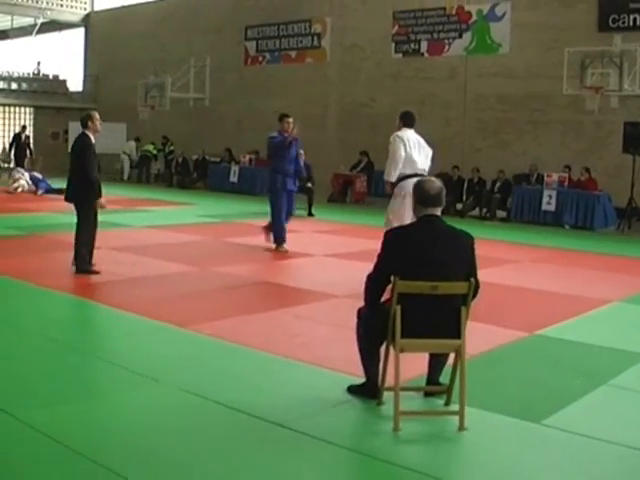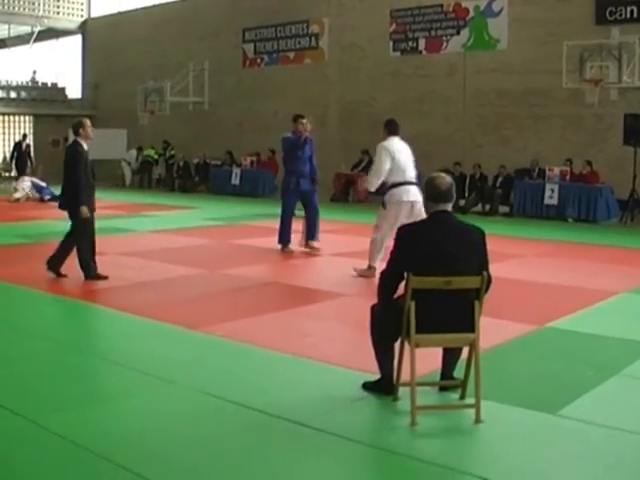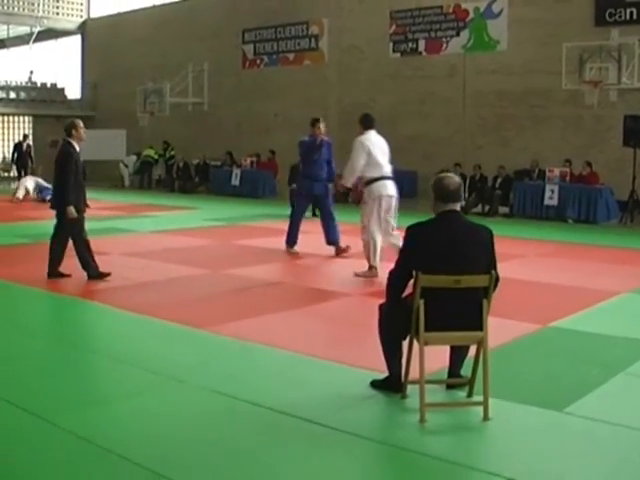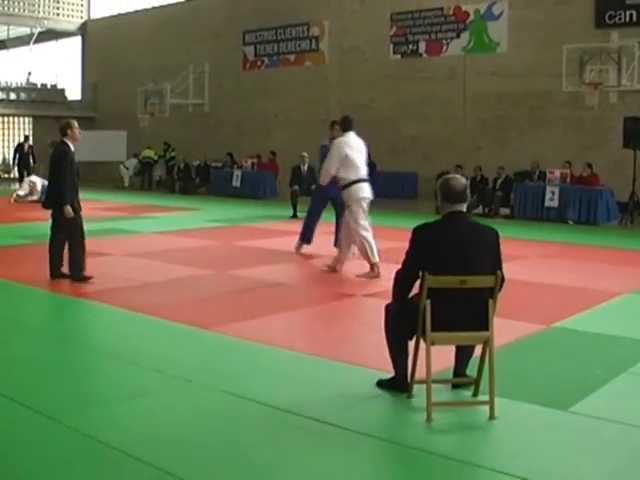
dt=0.2s
person 1, frame 1
left shoulder: (397, 237)
right shoulder: (464, 239)
left elbow: (376, 282)
right elbow: (472, 289)
left wrist: (371, 307)
left hip: (405, 325)
right hip: (448, 327)
left knee: (367, 316)
left ankle: (371, 384)
right ankle: (433, 381)
person 1, frame 2
left shoulder: (409, 233)
right shoulder: (475, 234)
left elbow: (390, 279)
right elbow: (484, 282)
left wrist: (384, 304)
left hip: (419, 321)
right hip: (462, 322)
left knee: (380, 313)
left ankle: (386, 380)
right ankle: (447, 376)
person 1, frame 3
left shoulder: (418, 232)
right shoulder: (483, 234)
left elbow: (399, 277)
left wrist: (392, 302)
left hip: (427, 319)
right hip: (470, 320)
left knee: (389, 311)
left ankle: (394, 378)
right ankle: (455, 374)
person 1, frame 4
left shoulder: (424, 233)
right shoulder: (489, 234)
left elbow: (406, 277)
left wrist: (398, 302)
left hip: (434, 319)
right hip: (476, 320)
left knee: (394, 311)
left ankle: (400, 378)
right ankle: (460, 373)
person 2, frame 1
left shoulder: (83, 140)
right shoulder: (86, 143)
right elbow: (89, 173)
right wrist: (99, 196)
left hip: (82, 192)
right hip: (84, 193)
left knee: (88, 226)
right knee: (86, 227)
left ankle: (82, 260)
right ankle: (82, 265)
person 2, frame 2
left shoulder: (77, 148)
right shoulder: (77, 150)
right elbow: (78, 180)
left wrist: (85, 202)
right wrist: (82, 205)
left hip: (78, 200)
right hip: (78, 201)
left knee: (77, 233)
right knee: (86, 235)
left ankle: (54, 263)
right ankle: (90, 271)
person 2, frame 3
left shoulder: (70, 150)
right shoulder: (67, 151)
right elbow: (66, 180)
left wrist: (82, 200)
right wrist: (69, 205)
left hip: (68, 201)
right hip: (68, 202)
left knee: (62, 234)
right knee: (78, 235)
left ankle: (53, 269)
right ankle: (92, 271)
person 2, frame 4
left shoulder: (64, 149)
right shoulder: (64, 151)
right elbow: (63, 180)
left wrist: (71, 202)
right wrist: (67, 204)
left hip: (62, 201)
right hip: (63, 202)
left knee: (59, 235)
right knee: (76, 235)
left ankle: (55, 270)
right ankle: (76, 272)
person 3, frame 1
left shoulder: (398, 136)
right shoulder: (420, 140)
left elbow: (396, 159)
right elbow: (426, 162)
left wrist: (389, 181)
left hip: (406, 185)
left knee: (393, 224)
person 3, frame 2
left shoulder: (385, 146)
right shoulder: (405, 146)
left elbow: (379, 170)
left wrist: (369, 187)
left hip: (397, 194)
right hip: (414, 193)
left knee: (381, 232)
left ankle: (371, 268)
person 3, frame 3
left shoulder: (362, 141)
right shoulder: (381, 140)
left elbow: (355, 166)
left wrist: (345, 184)
right wrist: (361, 181)
left hip: (376, 189)
right hip: (389, 186)
left knee: (370, 230)
right knee: (389, 229)
left ankle: (373, 268)
person 3, frame 4
left shoulder: (340, 143)
right shoulder: (360, 142)
left elbow: (330, 167)
left wrist: (322, 182)
left hip: (353, 191)
right hip: (364, 188)
left knee: (360, 229)
right knee: (347, 228)
left ankle: (374, 268)
right ankle: (338, 262)
person 4, frame 1
left shoulder: (294, 140)
right shoulder: (273, 139)
right elbow: (279, 145)
left wrist: (297, 178)
right wrist: (289, 138)
left hip: (289, 180)
right hip: (277, 180)
left knee: (288, 211)
right knee: (279, 212)
left ankle: (269, 228)
right ankle: (279, 243)
person 4, frame 2
left shoulder: (308, 140)
right shoulder: (288, 139)
right elbow: (295, 145)
left wrist: (313, 178)
right wrist: (303, 135)
left hip: (306, 181)
right hip: (291, 181)
left knee: (313, 210)
right knee: (288, 213)
left ankle: (309, 240)
right ankle: (284, 243)
person 4, frame 3
left shoulder: (327, 143)
right shoulder: (304, 143)
left elbow: (330, 164)
right elbow: (311, 148)
left wrist: (330, 181)
right wrist: (319, 138)
left hip: (322, 185)
right hip: (306, 185)
left knee: (328, 215)
right knee: (297, 215)
left ankle: (337, 246)
right ankle: (290, 244)
person 4, frame 4
right shoulder: (326, 147)
right elbow: (325, 160)
left hip: (339, 187)
right hip: (325, 186)
left knee: (342, 217)
right knee: (313, 215)
right ankle: (302, 242)
